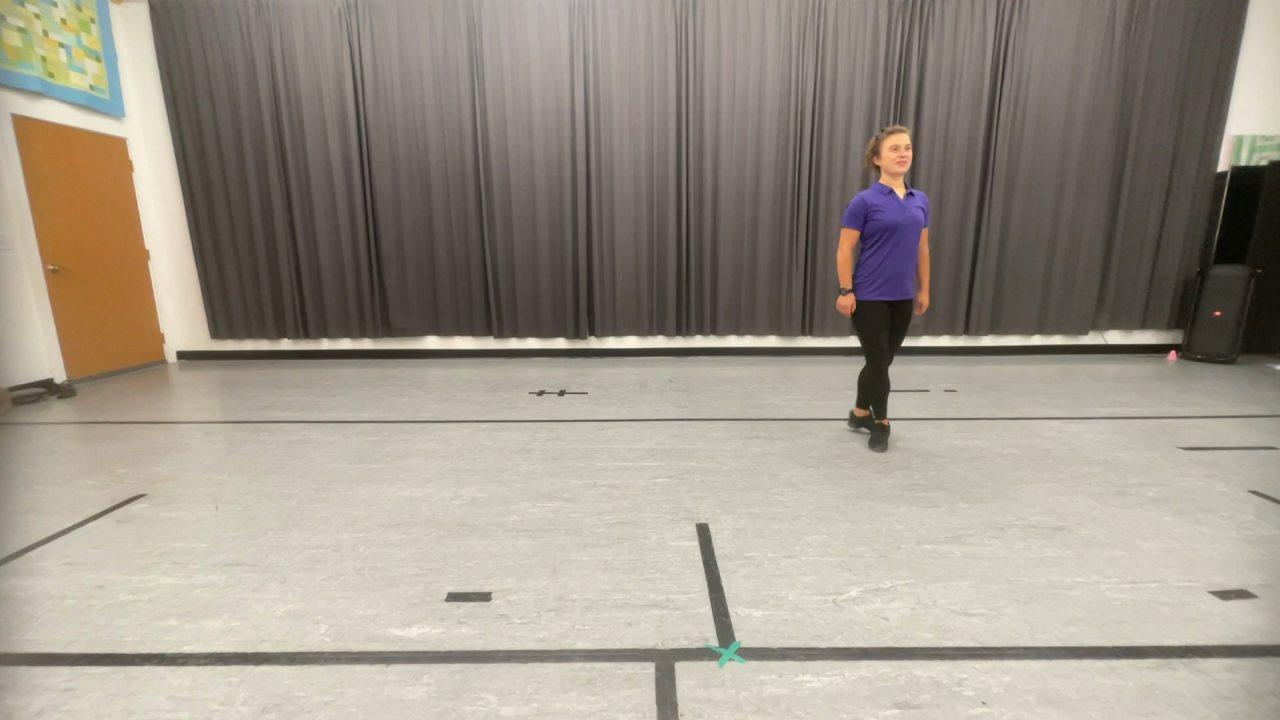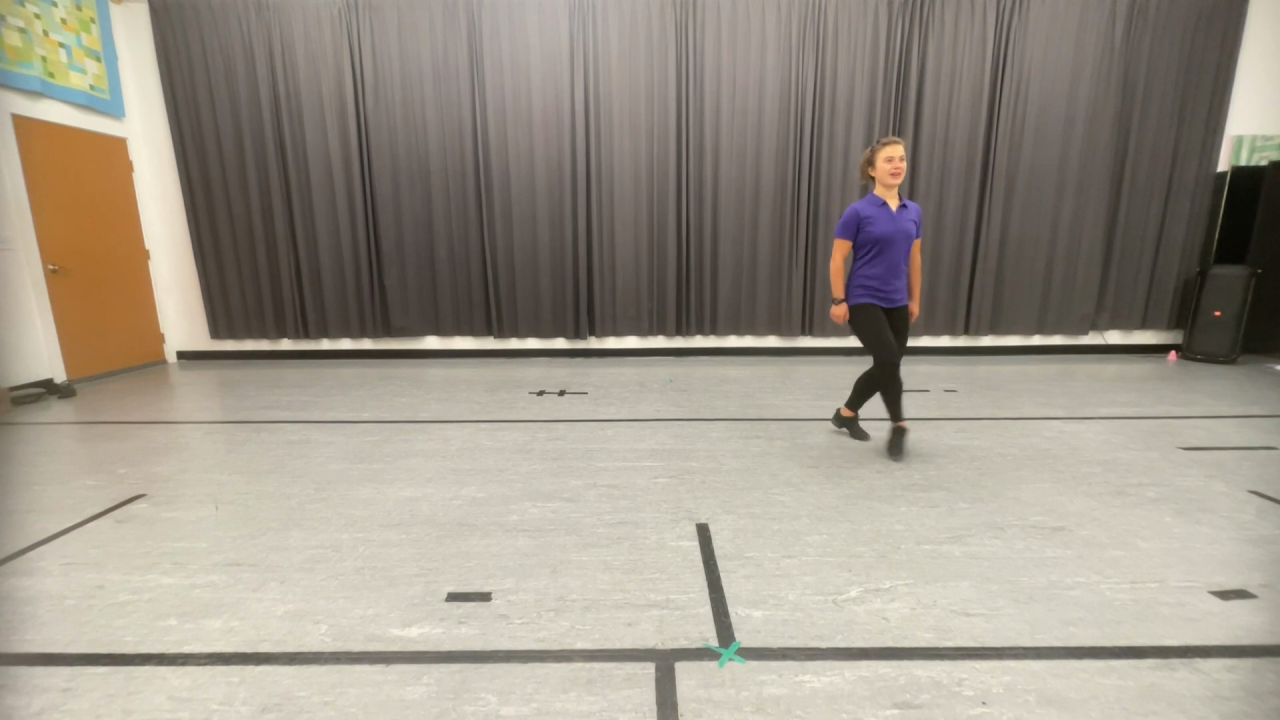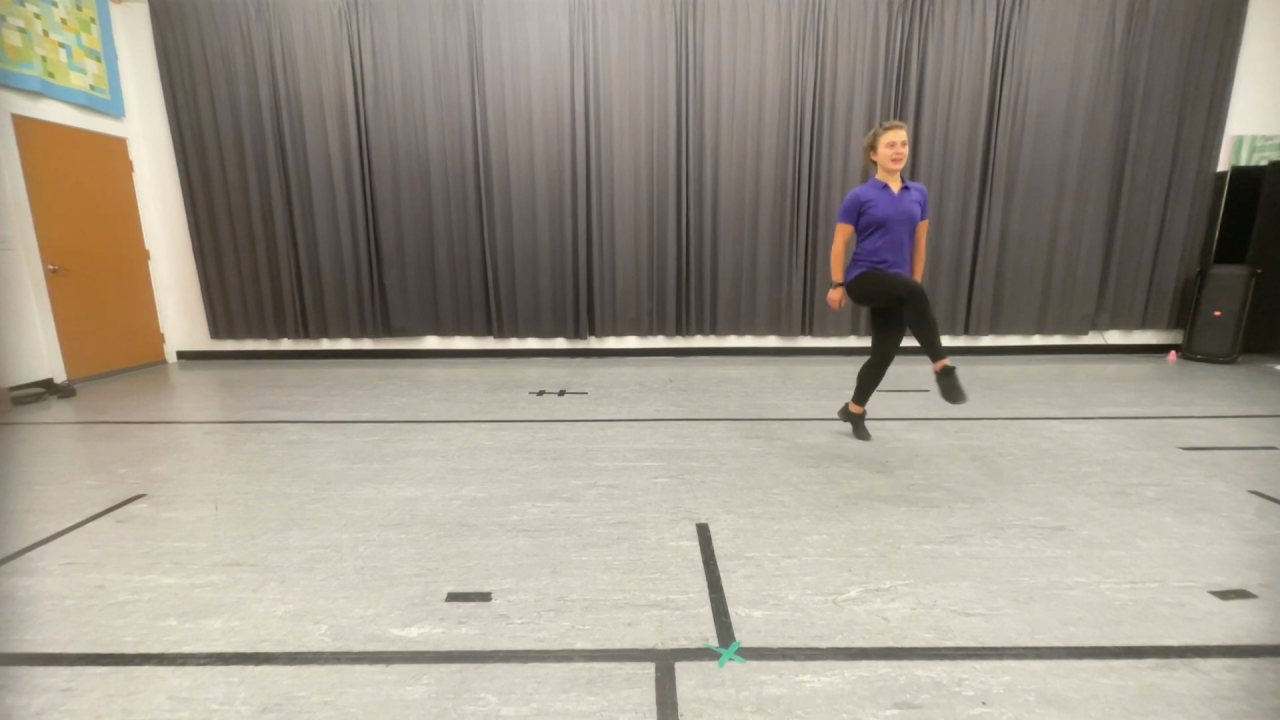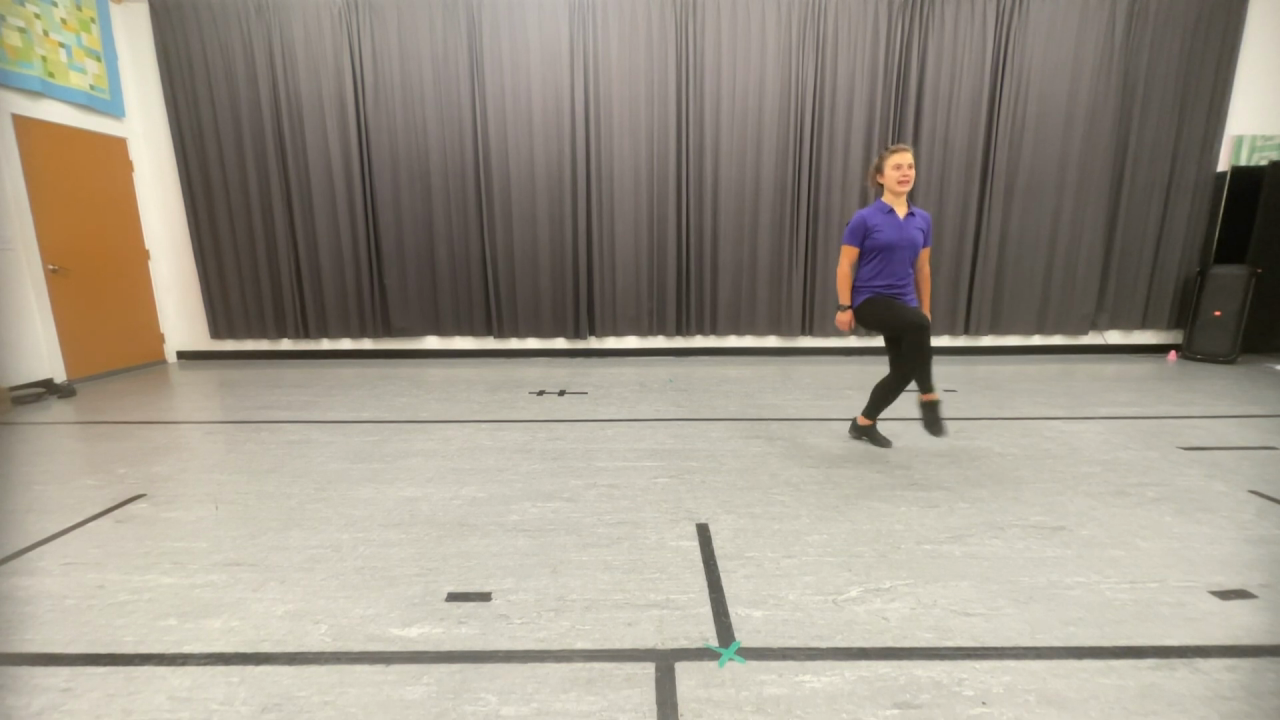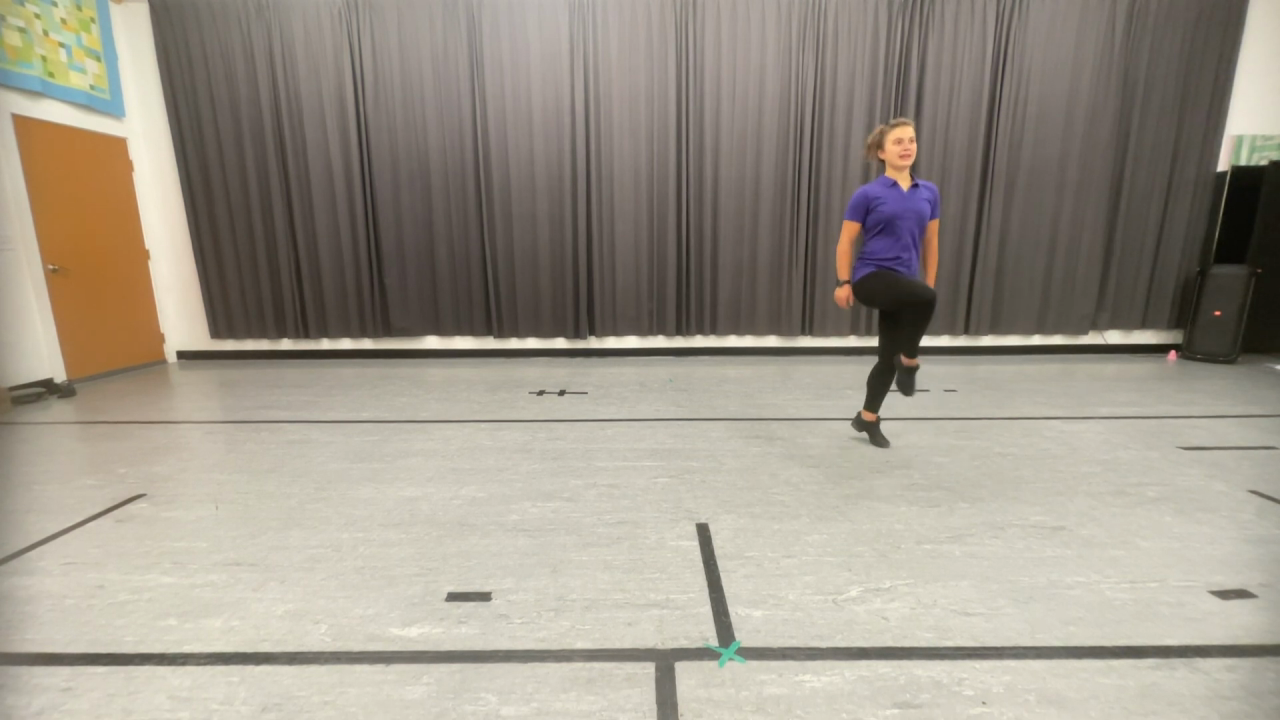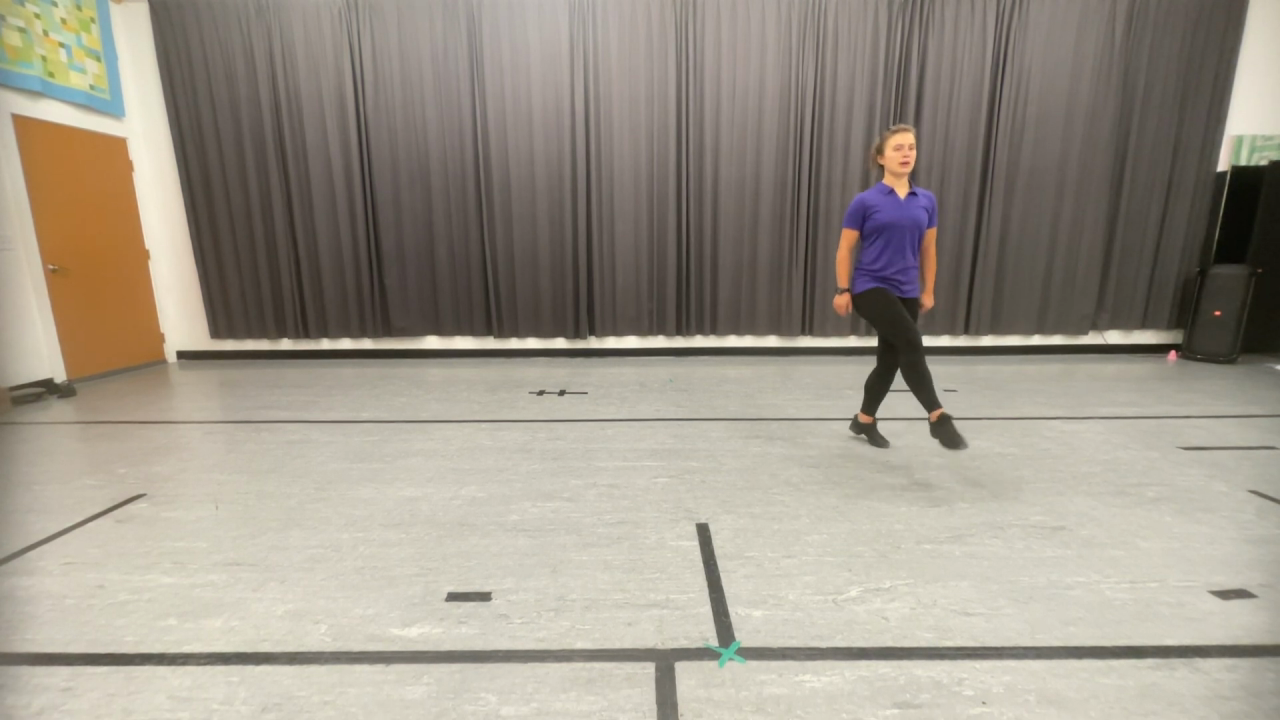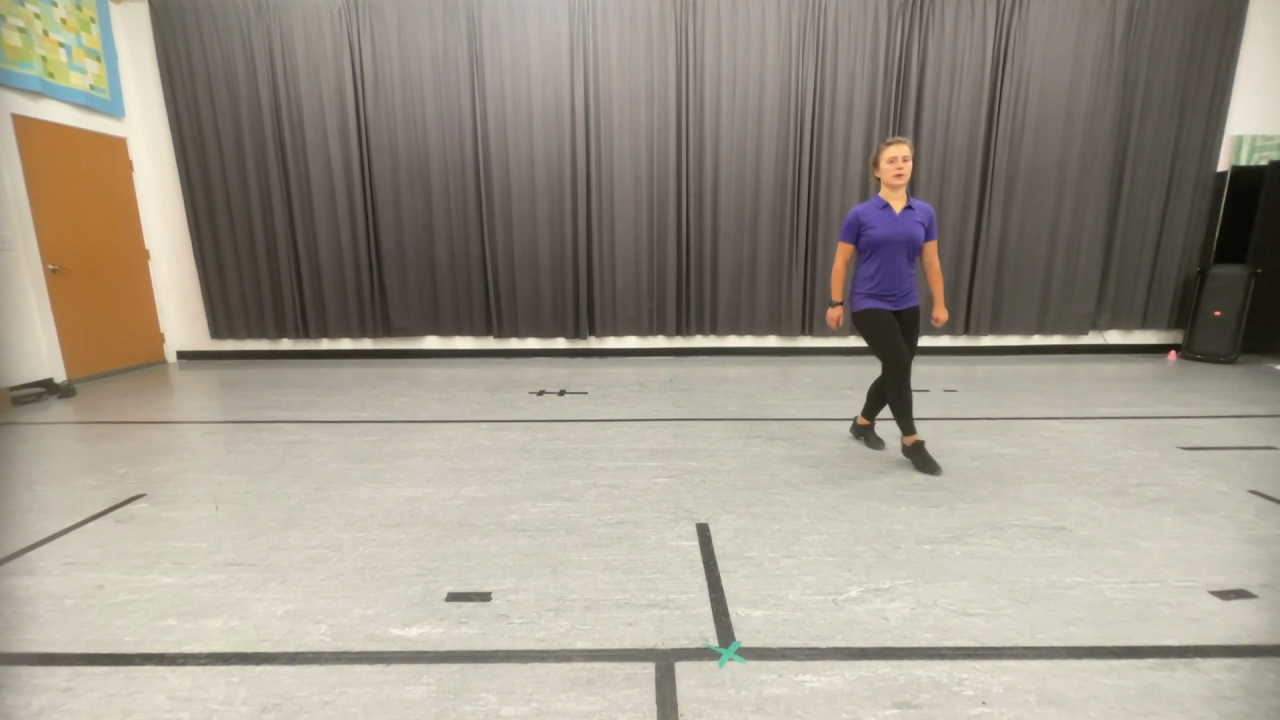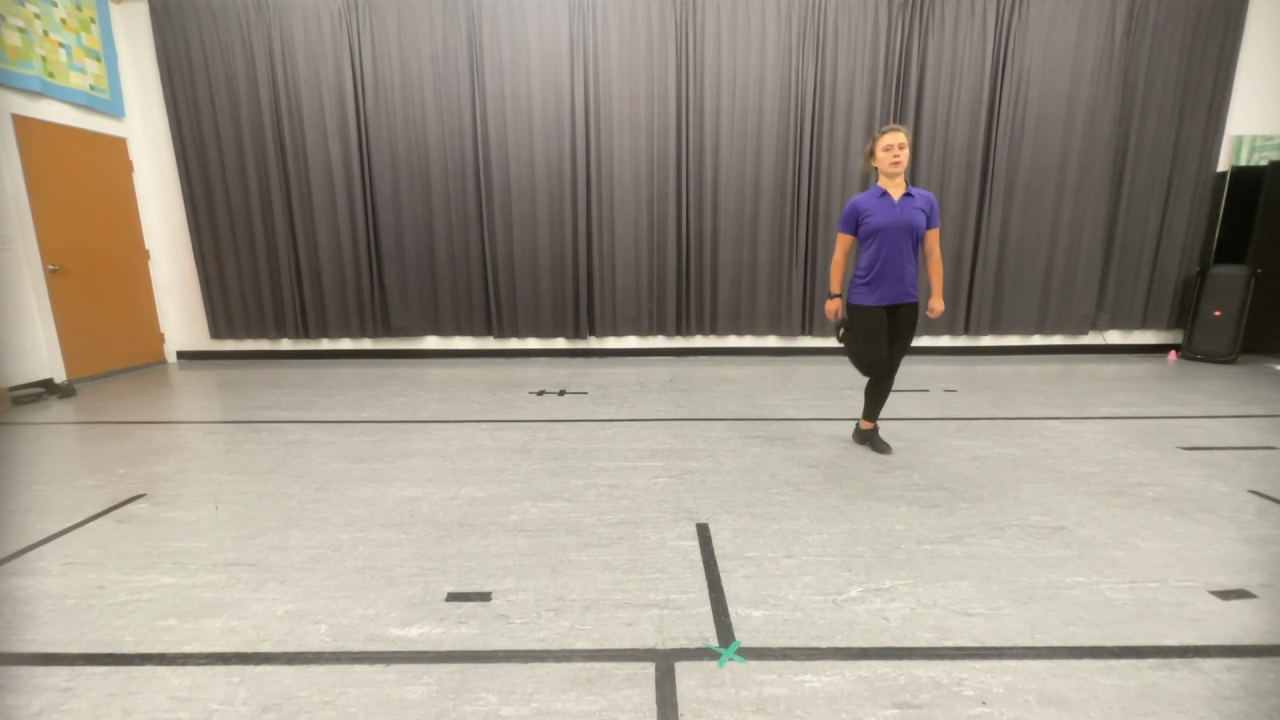
dt=0.3s
person 1, frame 1
left shoulder: (920, 201)
right shoulder: (865, 201)
left elbow: (922, 249)
right elbow: (845, 249)
left wrist: (923, 290)
right wrist: (845, 291)
left hip: (902, 296)
right hip: (869, 296)
left knee: (884, 359)
right knee: (877, 358)
left ankle: (861, 412)
right ankle: (881, 423)
person 1, frame 2
left shoulder: (914, 212)
right shoulder: (858, 212)
left elbow: (914, 259)
right elbow: (838, 259)
left wrist: (914, 299)
right wrist: (838, 300)
left hip: (896, 304)
right hip: (863, 301)
left knee: (888, 364)
right knee: (888, 359)
left ankle: (846, 413)
right ankle: (898, 427)
person 1, frame 3
left shoulder: (918, 194)
right shoulder: (860, 197)
left elbow: (919, 242)
right elbow: (840, 244)
left wrist: (916, 280)
right wrist: (837, 285)
left hip: (896, 284)
right hip: (865, 277)
left knee: (884, 353)
right knee: (915, 295)
left ankle: (853, 410)
right ankle: (943, 367)
person 1, frame 4
left shoulder: (922, 220)
right shoulder: (865, 219)
left elbow: (922, 268)
right elbow: (845, 266)
left wrist: (924, 308)
right wrist: (844, 308)
left hip: (902, 303)
right hip: (869, 301)
left knee: (902, 373)
right knee: (917, 325)
left ankle: (864, 423)
right ankle: (928, 396)
person 1, frame 5
left shoulder: (929, 192)
right shoulder: (867, 194)
left elbow: (930, 240)
right elbow: (846, 241)
left wrist: (929, 280)
right wrist: (843, 283)
left hip: (904, 279)
right hip: (871, 276)
left knee: (889, 353)
right knee: (921, 299)
left ankle: (868, 418)
right ankle: (909, 360)
person 1, frame 6
left shoulder: (926, 202)
right shoulder: (865, 201)
left elbow: (928, 249)
right elbow: (845, 249)
left wrist: (928, 291)
right wrist: (842, 290)
left hip: (906, 292)
right hip: (871, 288)
left knee: (889, 361)
right knee: (910, 342)
left ankle: (864, 421)
right ankle: (938, 417)
person 1, frame 7
left shoulder: (924, 213)
right shoulder: (860, 215)
left elbow: (931, 262)
right elbow: (841, 262)
left wrist: (939, 304)
right wrist: (836, 303)
left hip: (906, 305)
right hip: (869, 304)
left knee: (894, 371)
right knee: (900, 365)
left ankle: (863, 423)
right ankle: (911, 442)
person 1, frame 8
left shoulder: (925, 202)
right shoulder: (859, 205)
left elbow: (932, 252)
right elbow: (841, 254)
left wrist: (937, 295)
right wrist: (834, 295)
left hip: (906, 300)
right hip: (866, 298)
left knee: (889, 368)
right knee: (875, 364)
left ankle: (866, 427)
right ankle: (847, 334)
